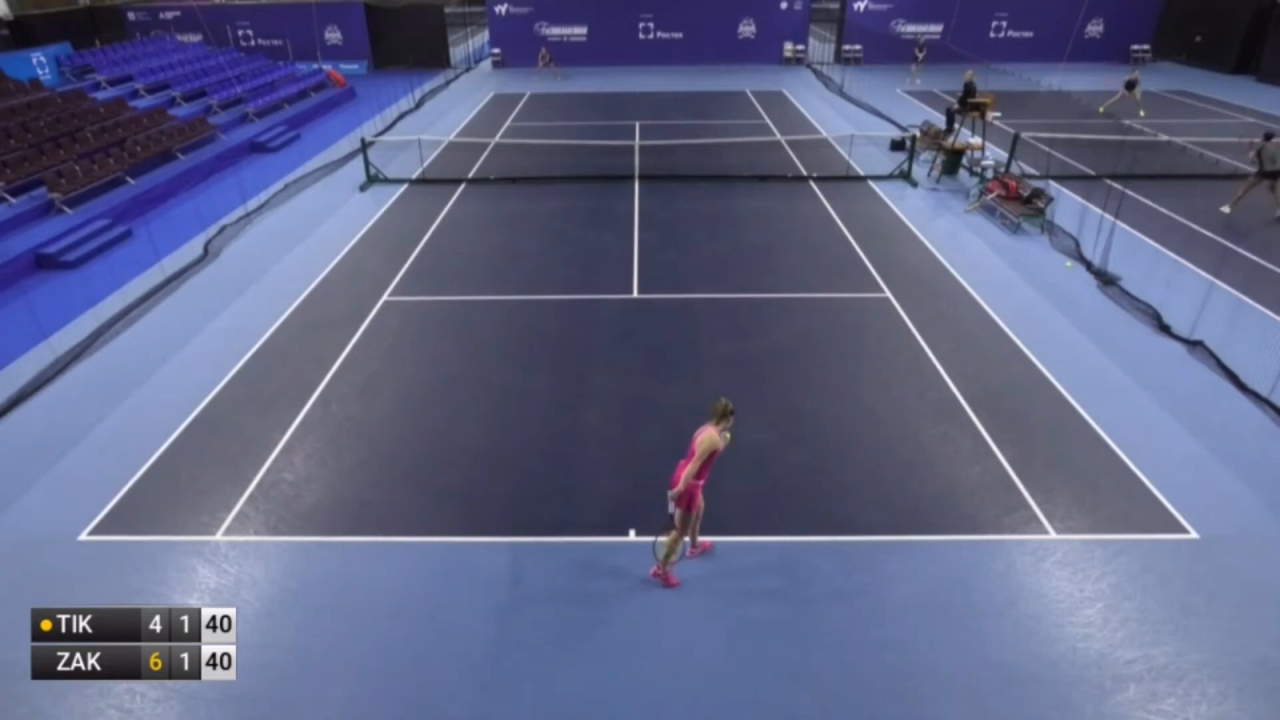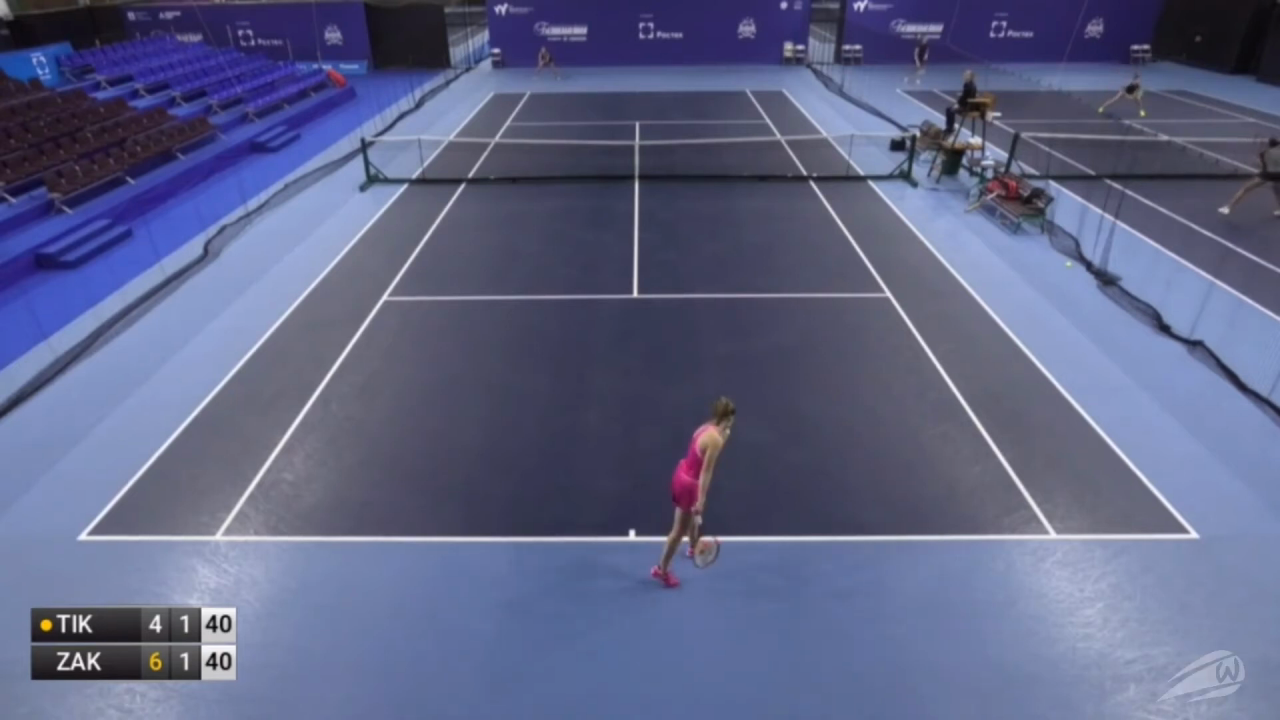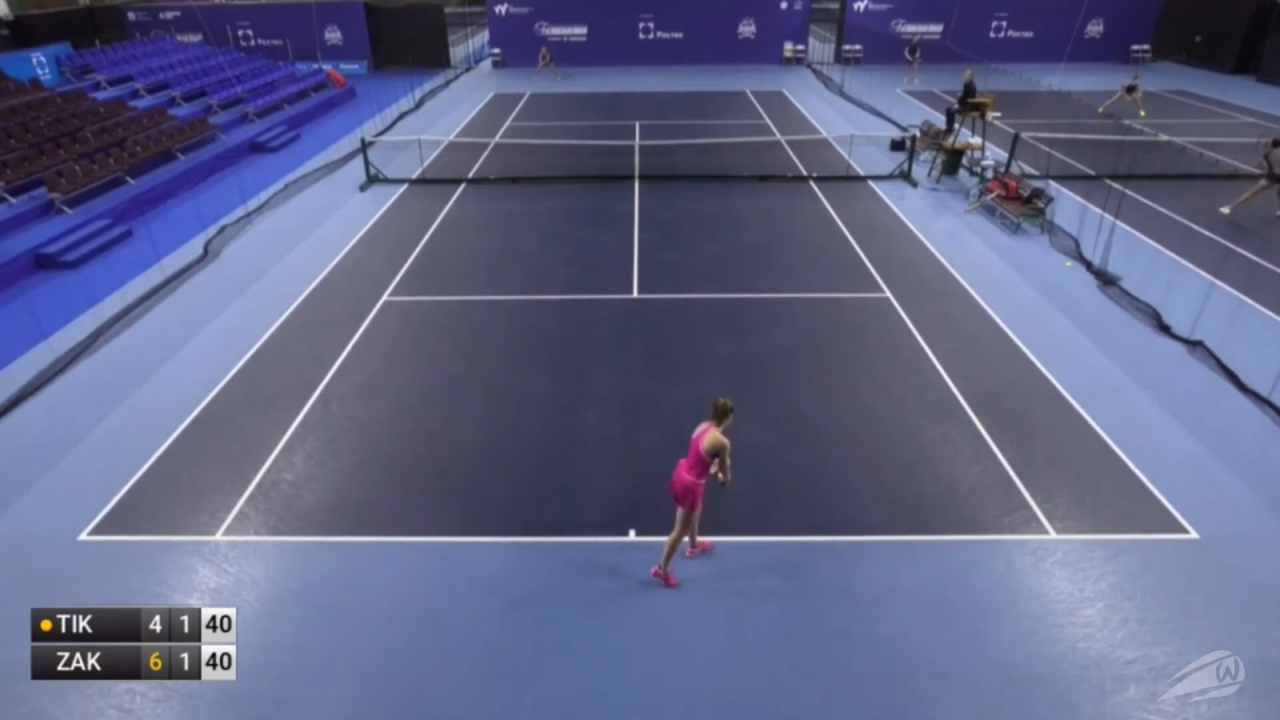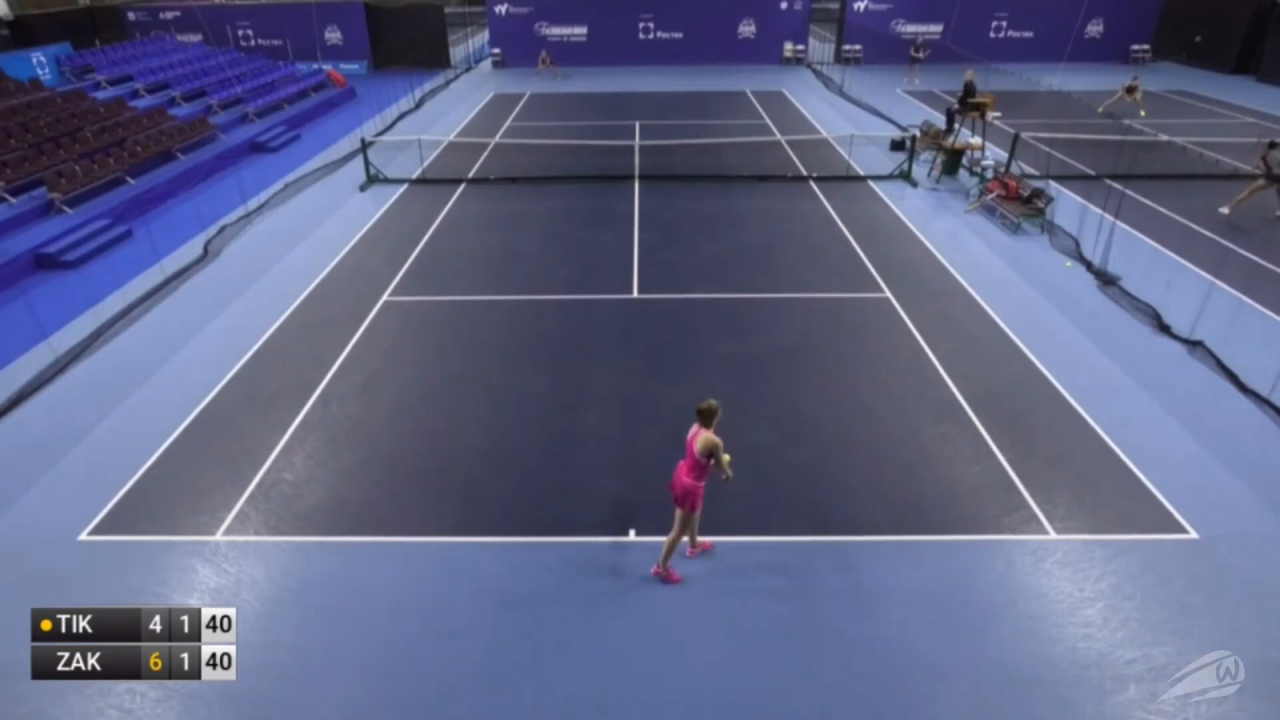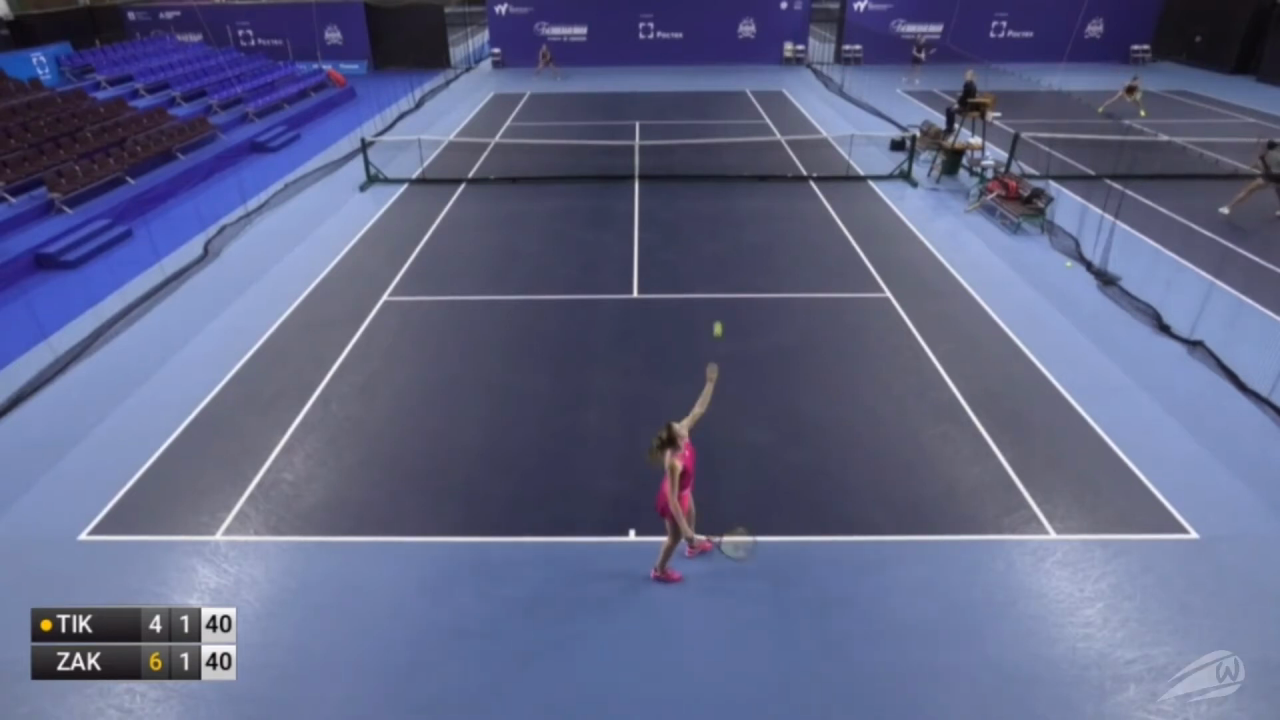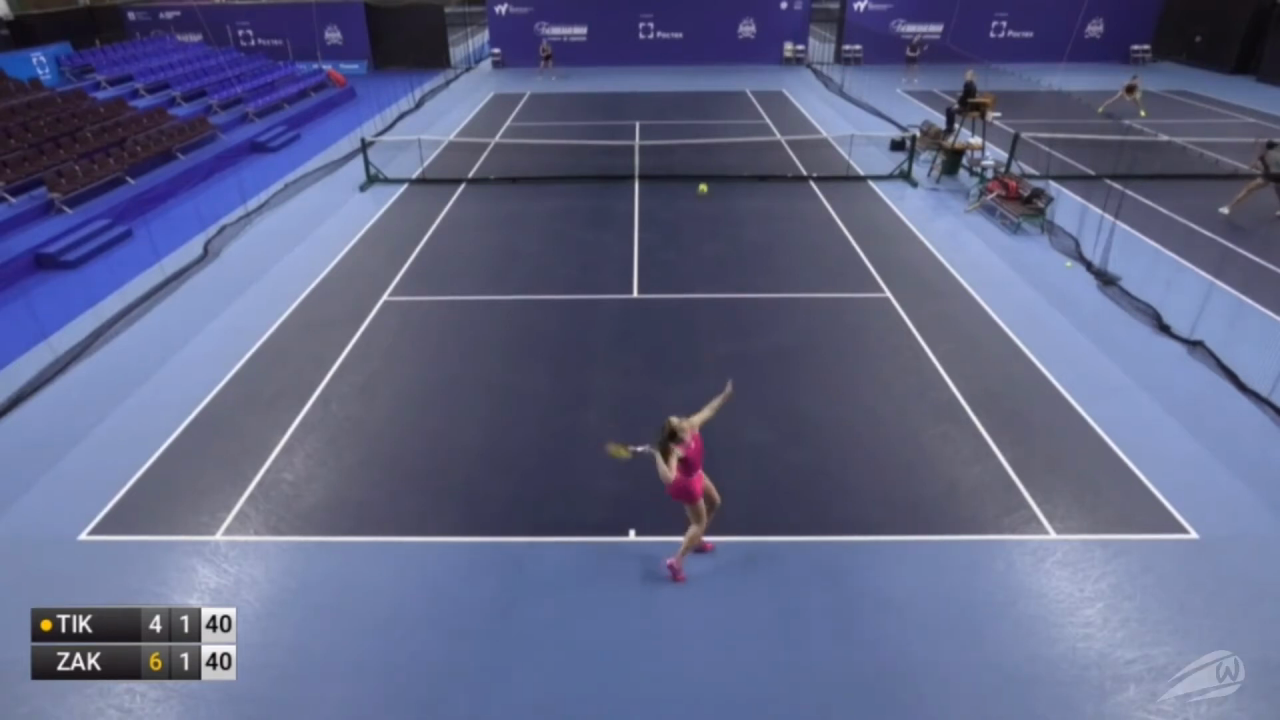
dt=0.7s
person 1, frame 1
left shoulder: (707, 428)
right shoulder: (713, 438)
right elbow: (695, 462)
left wrist: (721, 447)
right wrist: (680, 487)
left hip: (686, 478)
right hip: (688, 483)
left knee: (699, 509)
right knee: (680, 530)
left ankle: (695, 546)
right ankle: (661, 569)
person 1, frame 2
left shoulder: (706, 428)
right shoulder: (715, 439)
right elbow: (706, 471)
right wrist: (700, 499)
left hip: (682, 474)
right hip: (688, 484)
left knee: (697, 512)
right knee: (680, 530)
left ankle: (695, 545)
right ankle: (661, 569)
person 1, frame 3
left shoulder: (703, 426)
right shoulder: (722, 442)
right elbow: (724, 468)
right wrist: (726, 479)
left hip: (682, 472)
right hip: (690, 484)
left knee: (696, 511)
right knee: (681, 530)
left ankle: (694, 545)
right ankle: (662, 569)
person 1, frame 4
left shoulder: (696, 428)
right shoulder: (714, 441)
right elbow: (720, 465)
left wrist: (712, 460)
right wrist: (728, 474)
left hip: (682, 474)
right hip: (690, 487)
left knee: (695, 514)
right knee: (680, 530)
left ankle: (694, 545)
right ankle: (661, 567)
person 1, frame 5
left shoulder: (682, 433)
right shoulder: (674, 463)
left elbow: (699, 409)
right elbow: (673, 498)
left wrist: (710, 383)
right wrist: (683, 527)
left hip: (683, 491)
right hip: (675, 499)
left knee: (690, 516)
right knee: (676, 536)
left ankle: (693, 545)
right ankle: (660, 571)
person 1, frame 6
left shoulder: (691, 425)
right shoulder: (676, 450)
left elbow: (709, 410)
right elbow: (668, 479)
left wrist: (725, 394)
right wrist: (657, 454)
left hip: (696, 475)
right hip: (686, 484)
left knee: (714, 503)
right knee: (699, 522)
left ankle: (697, 541)
right ankle: (676, 561)
